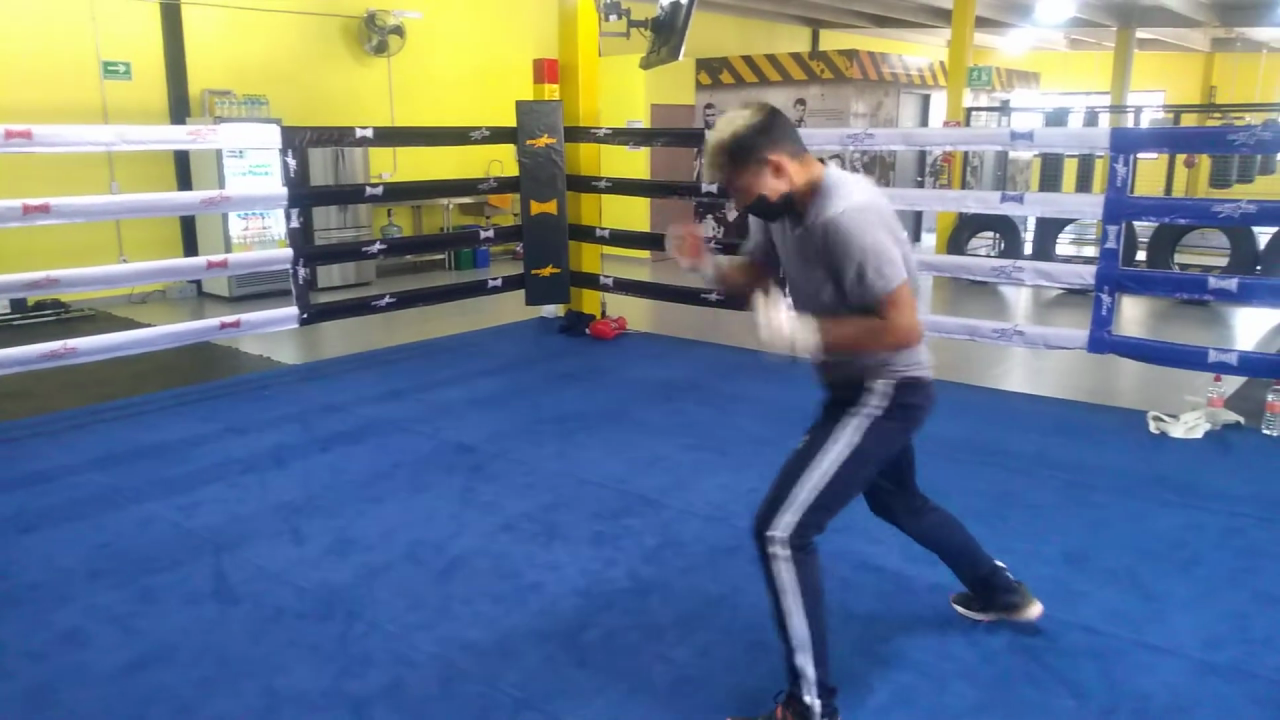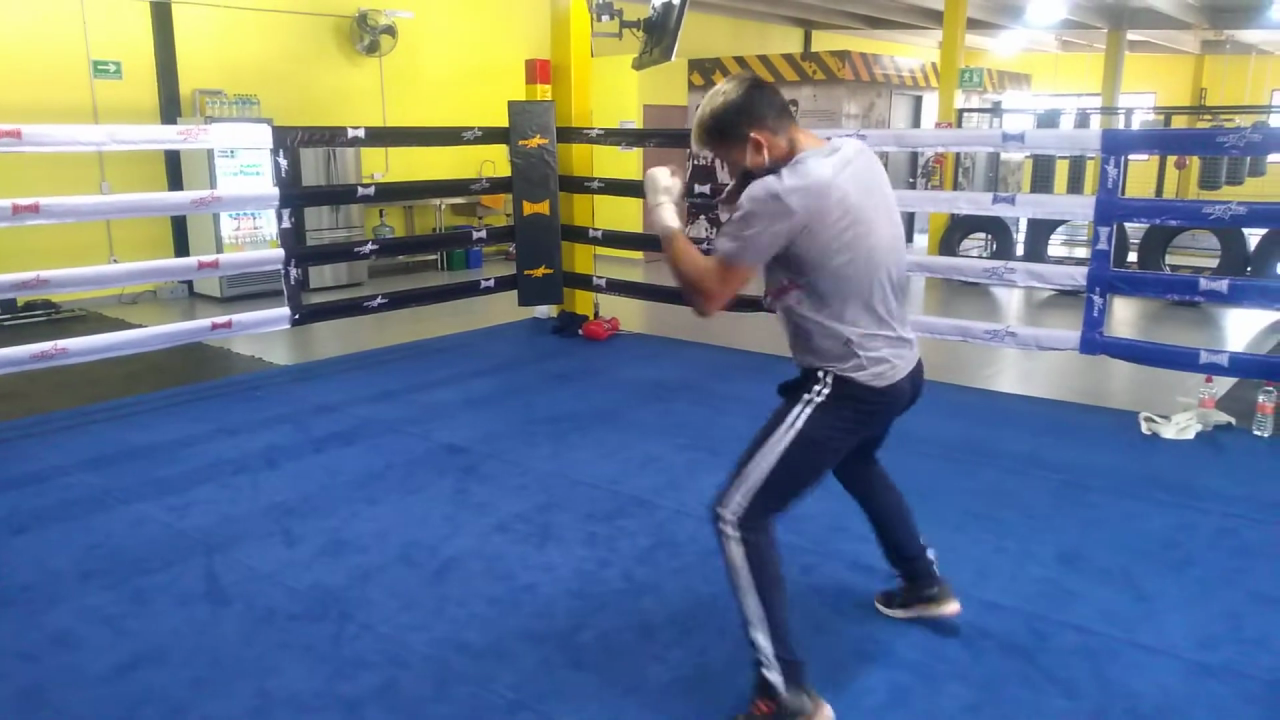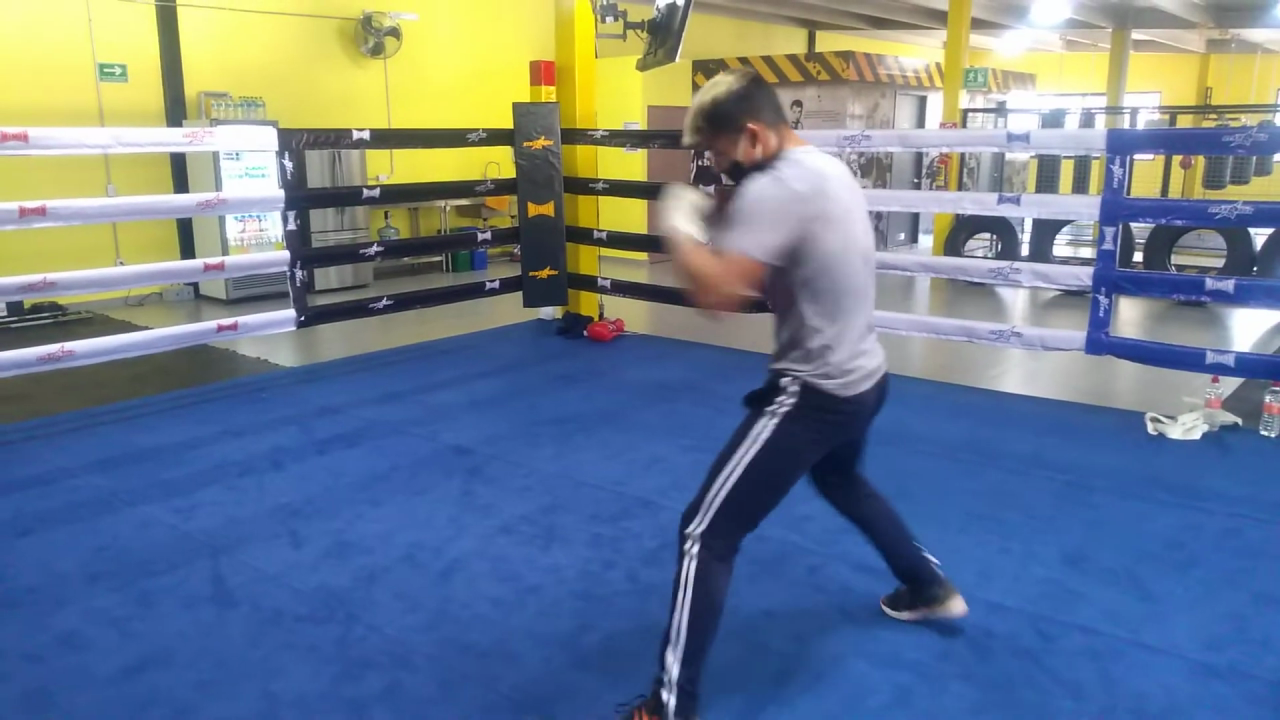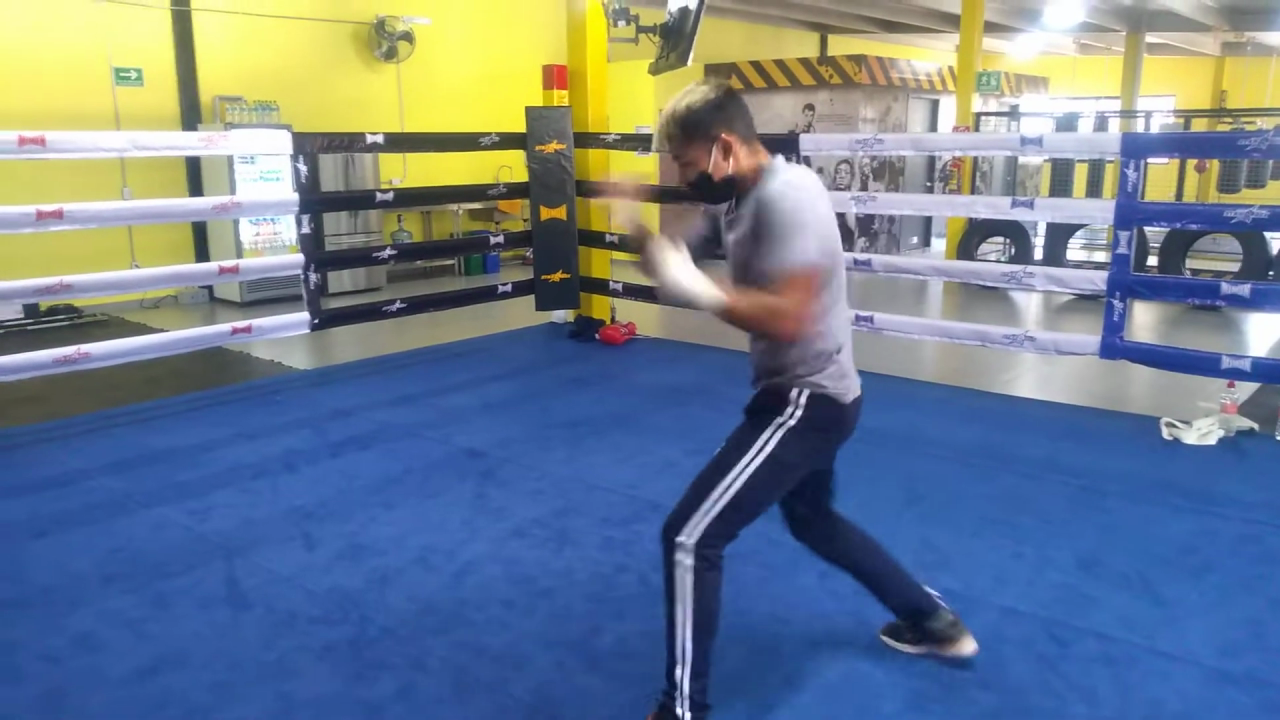
dt=0.2s
person 1, frame 1
left shoulder: (848, 215)
right shoulder: (798, 203)
left elbow: (901, 328)
right elbow: (751, 277)
left wrist: (802, 333)
right wrist: (705, 265)
left hip: (881, 393)
right hip: (891, 388)
left knee: (780, 533)
right knee: (897, 498)
right ankle: (1002, 590)
person 1, frame 2
left shoulder: (779, 194)
right shoulder: (857, 153)
left elbow: (708, 296)
left wrist: (665, 214)
right wrist: (750, 215)
left hip: (845, 386)
right hip: (899, 370)
left knee: (738, 517)
right knee: (857, 466)
right ankle: (926, 585)
person 1, frame 3
left shoulder: (778, 186)
right shoulder: (824, 167)
left elbow: (716, 289)
left wrist: (683, 224)
right wrist: (721, 222)
left hip: (814, 393)
right hip: (861, 379)
left knee: (704, 533)
right knee: (838, 481)
right ankle: (930, 588)
person 1, frame 4
left shoulder: (783, 198)
right shoulder: (736, 200)
left elbow: (790, 316)
right elbow: (685, 253)
left wrist: (693, 288)
right wrist: (648, 242)
left hip: (810, 403)
right hip: (817, 397)
left knee: (690, 538)
right knee: (811, 519)
right ankle: (935, 622)
